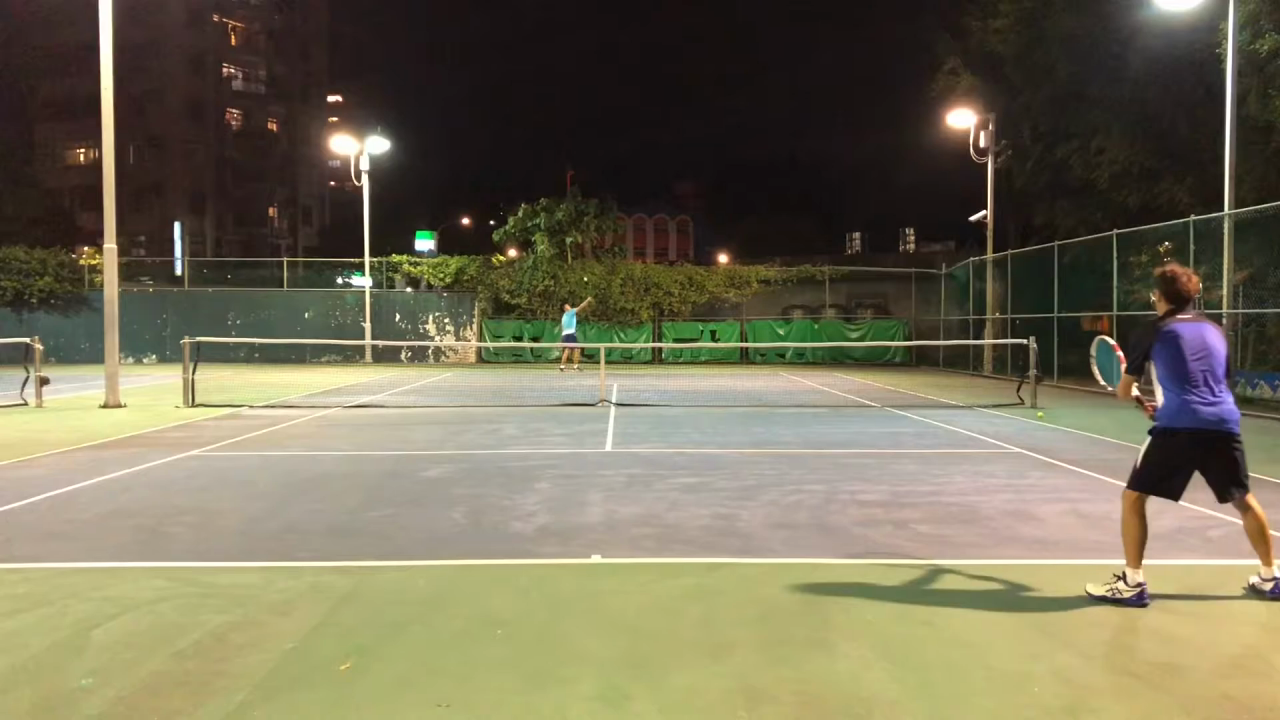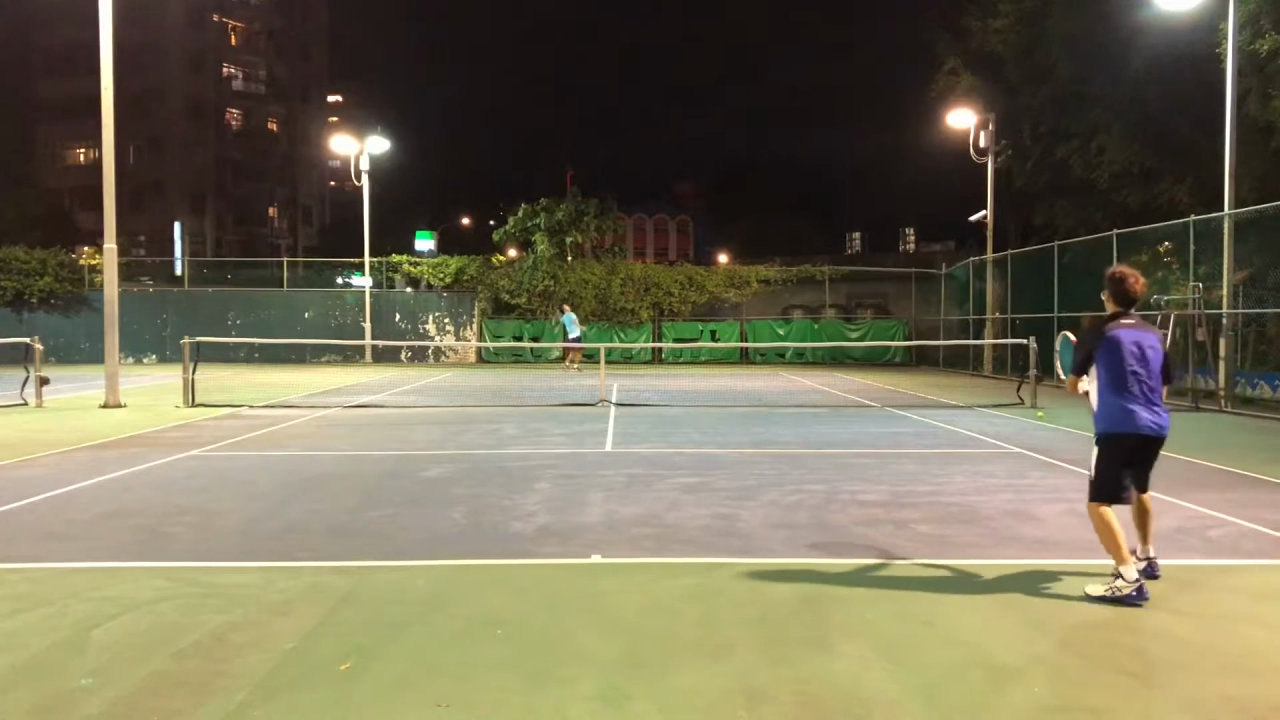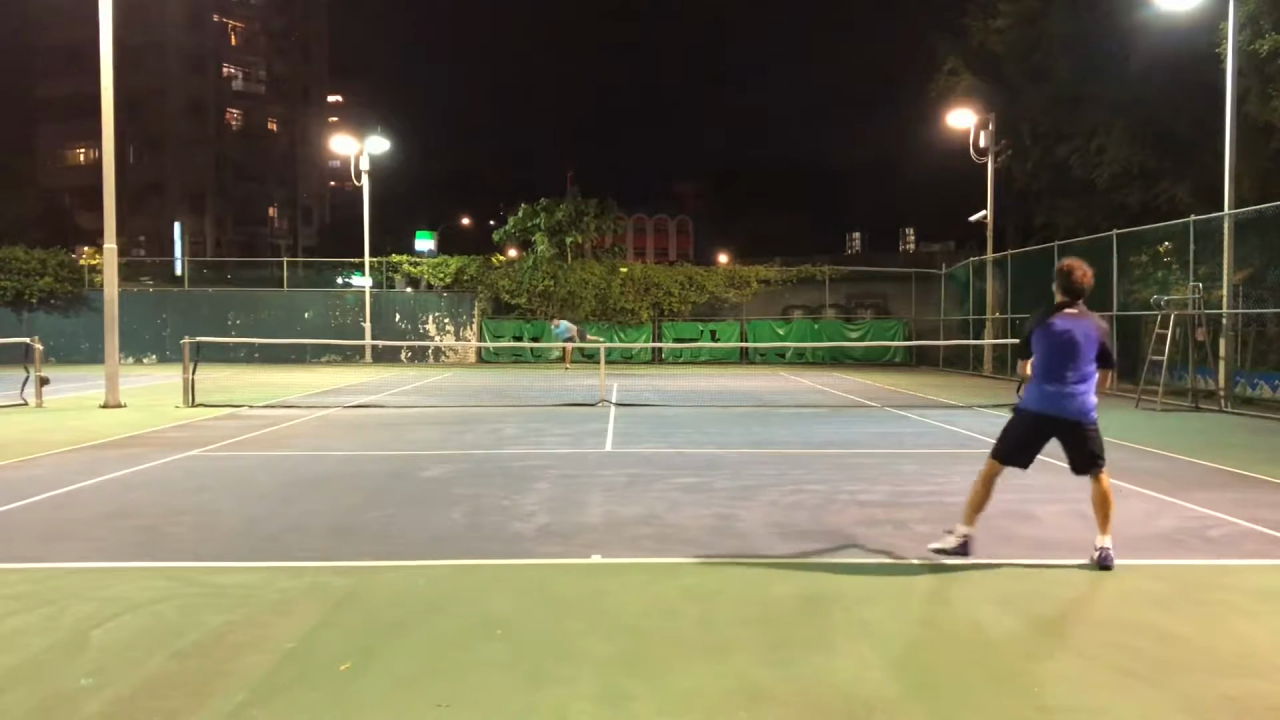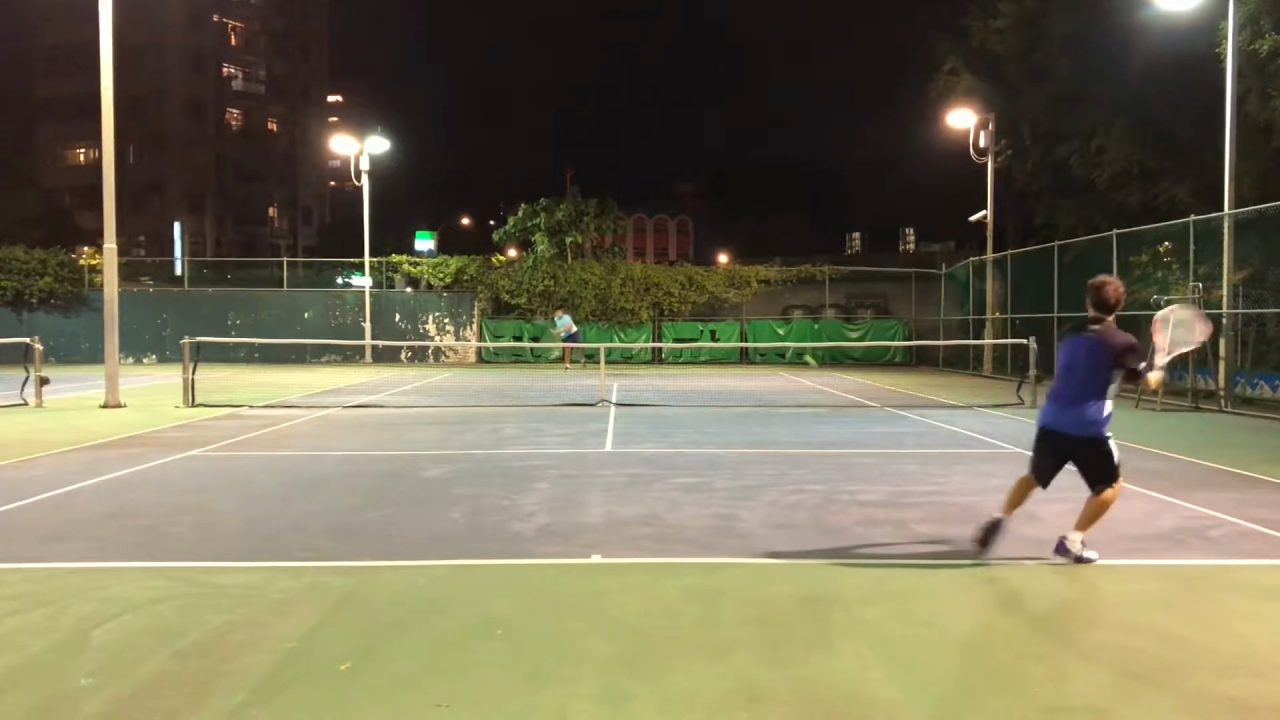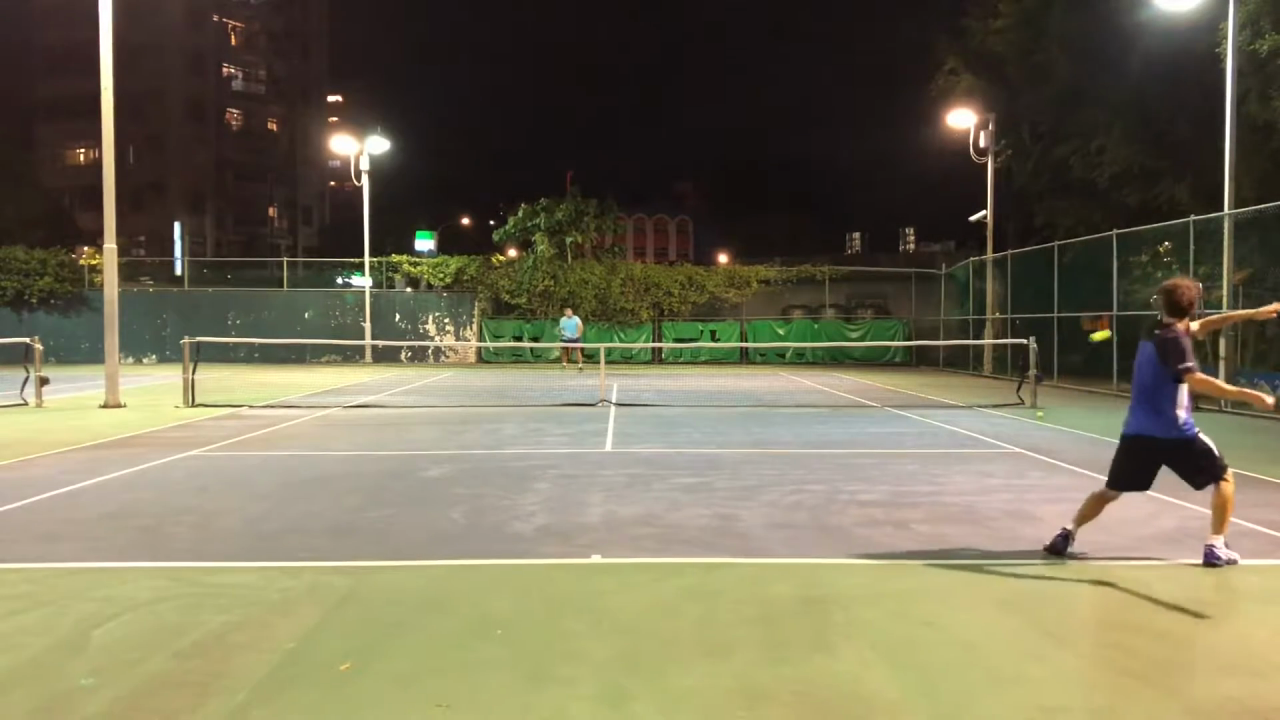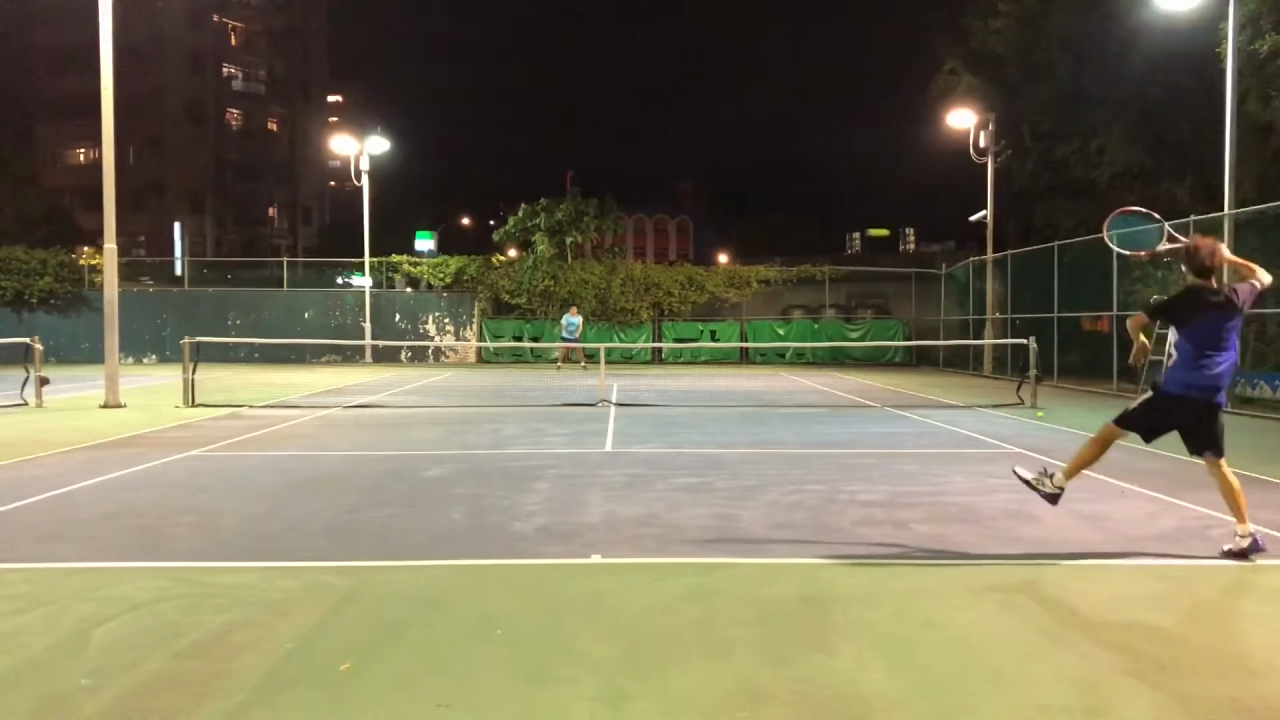
dt=0.4s
person 1, frame 1
left shoulder: (1156, 332)
right shoulder: (1215, 331)
left elbow: (1126, 387)
left wrist: (1128, 382)
left hip: (1180, 425)
right hip: (1225, 423)
left knee: (1133, 496)
right knee: (1243, 500)
left ankle: (1133, 582)
person 1, frame 2
left shoulder: (1097, 335)
right shoulder: (1156, 337)
left elbow: (1073, 386)
left wrist: (1086, 386)
left hip: (1118, 427)
right hip: (1156, 426)
left knee: (1100, 503)
right knee: (1138, 489)
left ankle: (1129, 578)
right ankle: (1148, 556)
person 1, frame 3
left shoulder: (1040, 323)
right shoulder: (1099, 327)
left elbow: (1022, 369)
right elbow: (1105, 379)
left hip: (1036, 407)
right hip: (1079, 413)
left knee: (991, 468)
right knee: (1099, 474)
left ankle: (963, 535)
right ankle: (1103, 547)
person 1, frame 4
left shoulder: (1071, 335)
right shoulder: (1124, 343)
right elbow: (1147, 383)
right wrist: (1156, 374)
left hip: (1052, 423)
right hip: (1090, 429)
left knee: (1032, 478)
right knee: (1109, 487)
left ankle: (998, 519)
right ankle: (1073, 541)
person 1, frame 5
left shoulder: (1156, 332)
right shoulder: (1175, 340)
left elbow: (1197, 326)
right elbow: (1195, 381)
left wrist: (1252, 314)
right wrist: (1249, 396)
left hip: (1138, 431)
right hip: (1175, 433)
left knee: (1110, 490)
right knee: (1223, 479)
left ankle: (1067, 534)
right ankle: (1216, 545)
person 1, frame 6
left shoulder: (1183, 302)
right shoulder: (1235, 297)
left elbow: (1135, 323)
right elbow: (1263, 278)
left wrist: (1141, 342)
right wrist: (1226, 257)
left hip: (1179, 392)
right hip: (1212, 398)
left knee: (1110, 433)
right knee: (1217, 465)
left ankle: (1056, 483)
right ankle: (1247, 535)
